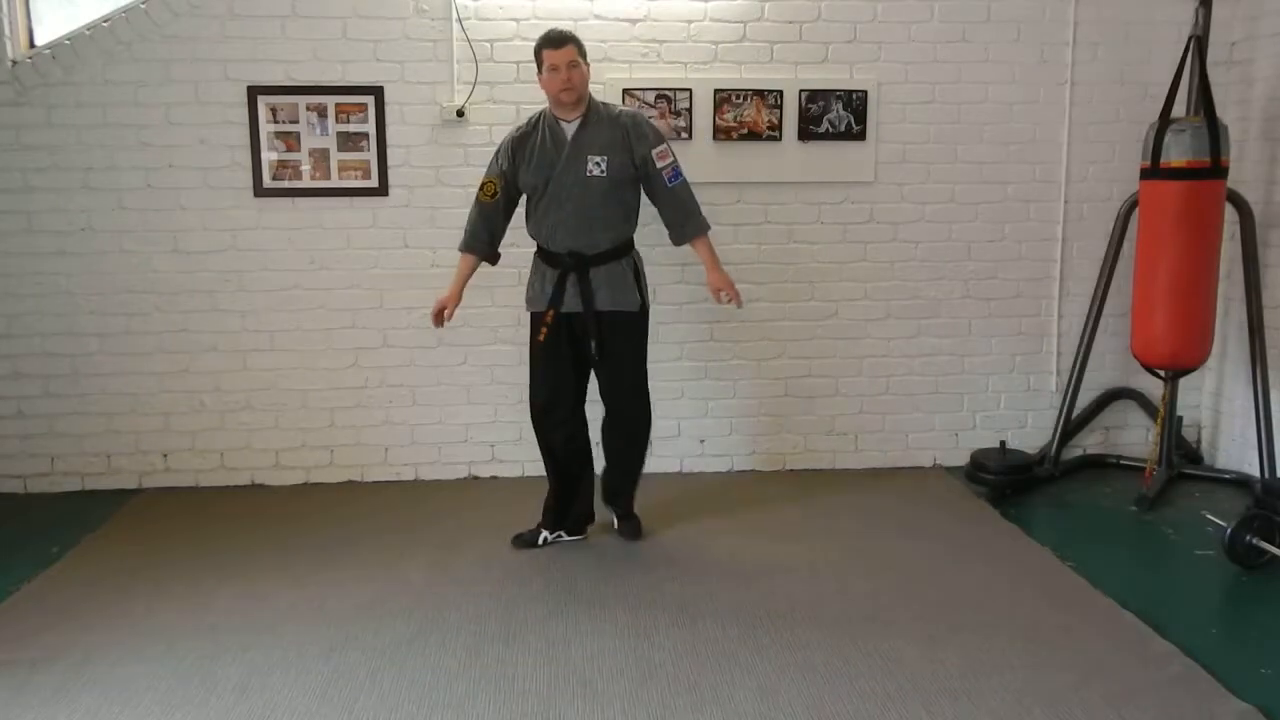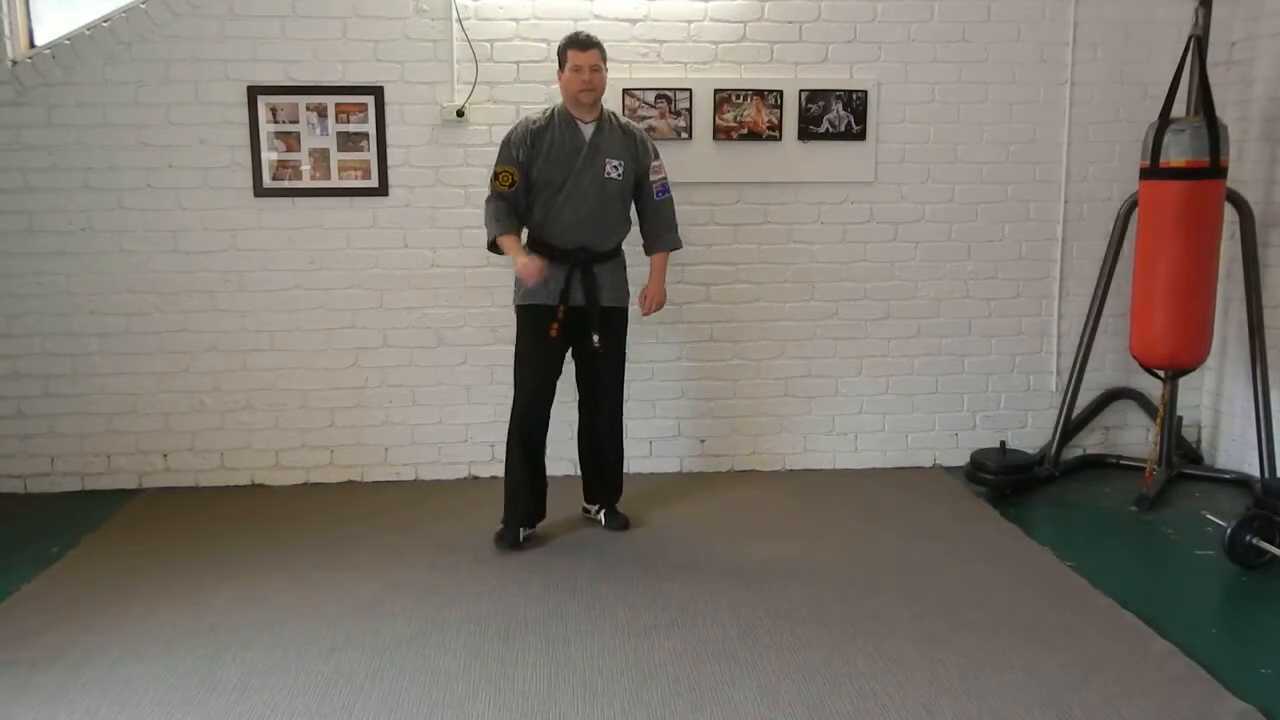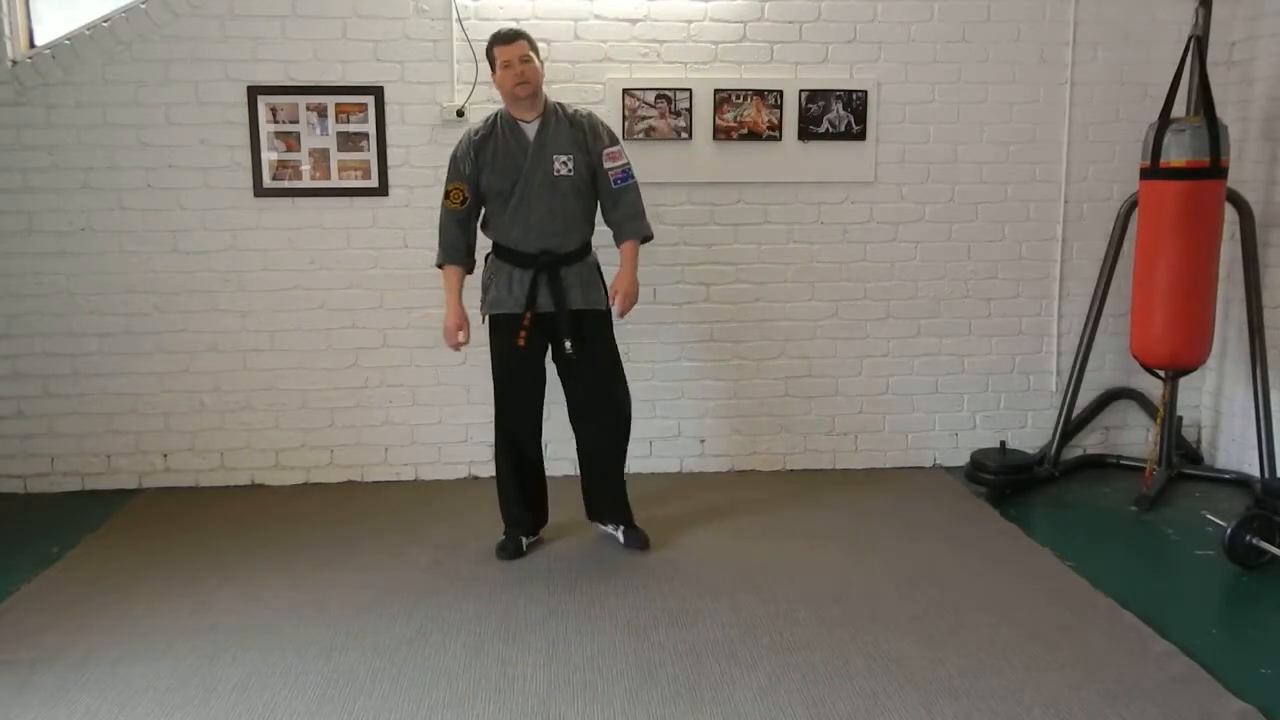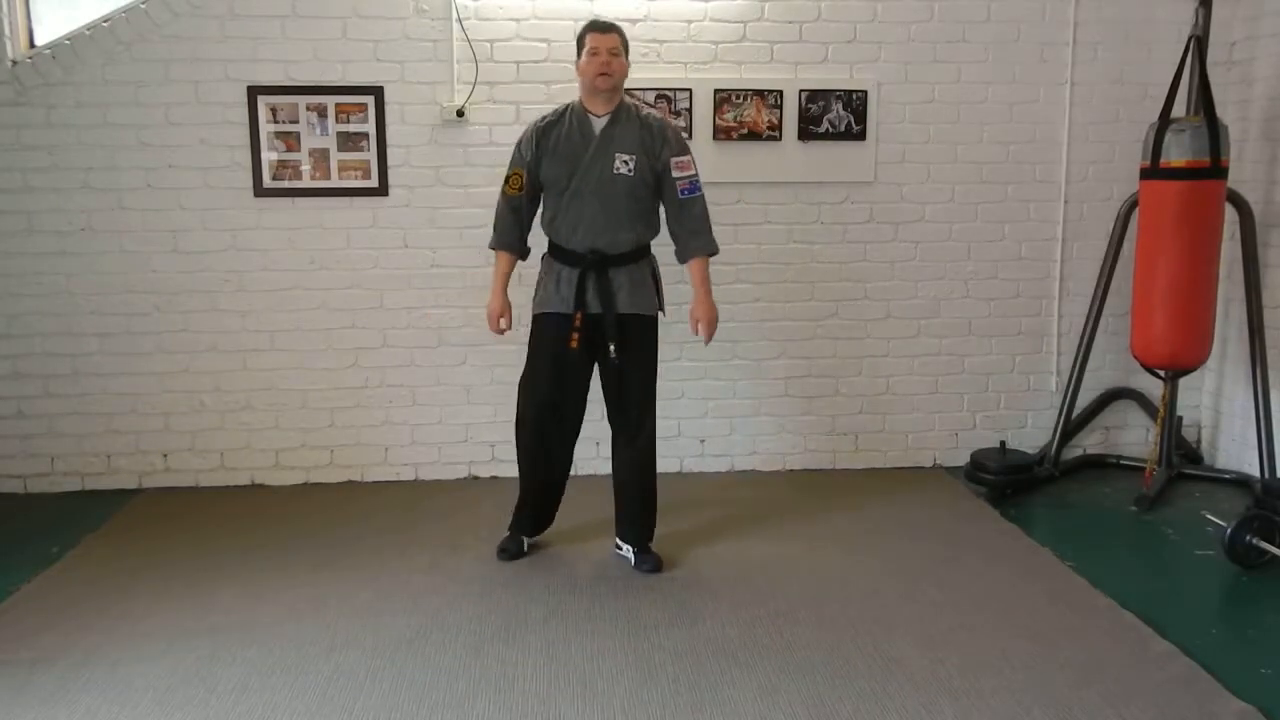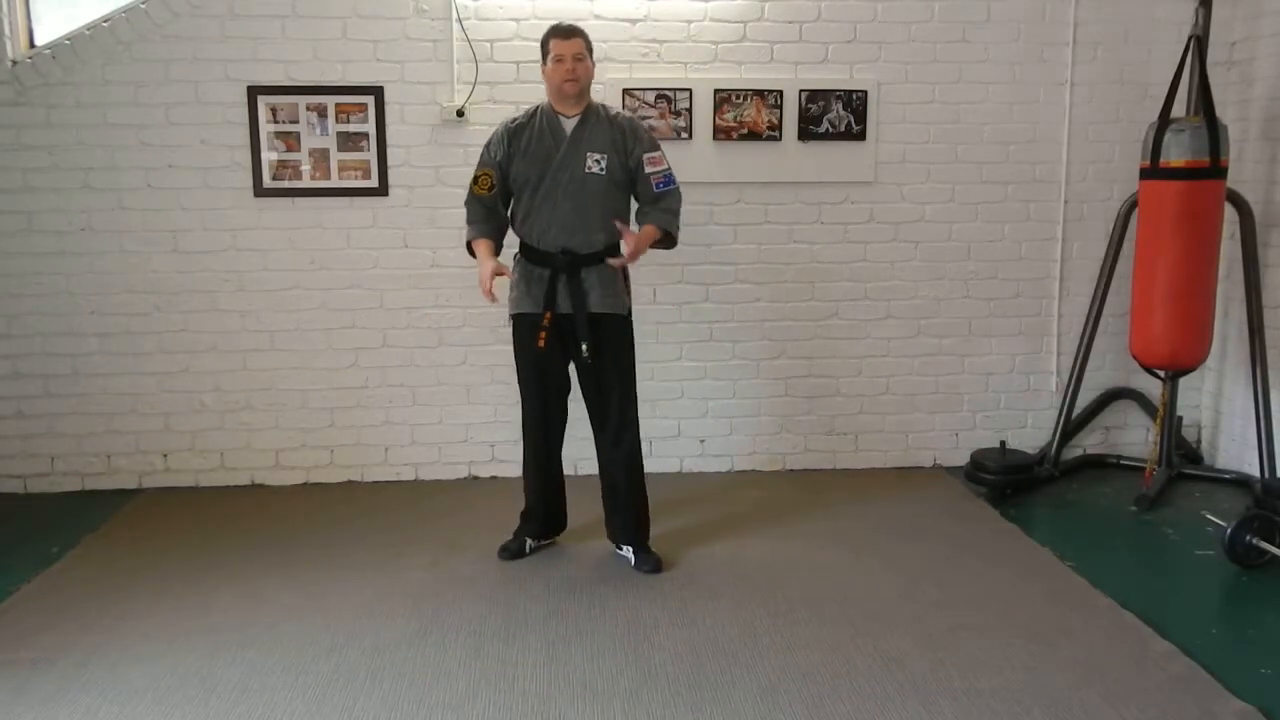
dt=0.7s
person 1, frame 1
left shoulder: (629, 128)
right shoulder: (520, 142)
left elbow: (675, 198)
right elbow: (488, 214)
left wrist: (711, 267)
right wrist: (457, 287)
left hip: (615, 283)
right hip: (552, 286)
left knee: (626, 405)
right knee: (553, 409)
left ankle: (620, 503)
right ankle: (566, 517)
person 1, frame 2
left shoulder: (632, 140)
right shoulder: (528, 135)
left elbow: (656, 212)
right elbow: (499, 204)
left wrist: (657, 277)
right wrist: (518, 255)
left hip: (605, 281)
right hip: (544, 283)
left knee: (603, 398)
right knee: (532, 399)
left ankle: (601, 498)
right ankle: (521, 514)
person 1, frame 3
left shoulder: (587, 130)
right shoulder: (475, 145)
left elbow: (623, 201)
right elbow: (456, 227)
left wrist: (627, 269)
right wrist: (453, 303)
left hip: (580, 283)
right hip: (512, 288)
left knee: (604, 406)
right knee: (516, 414)
left ankle: (611, 512)
right ankle: (523, 523)
person 1, frame 4
left shoulder: (657, 134)
right shoulder: (543, 134)
left elbow: (687, 215)
right elbow: (513, 214)
left wrist: (701, 292)
right wrist: (498, 290)
left hip: (630, 289)
right hip: (561, 288)
left knee: (633, 420)
right knee: (542, 411)
left ankle: (633, 536)
right ankle: (528, 523)
person 1, frame 5
left shoulder: (626, 132)
right shoulder: (512, 135)
left elbow: (663, 199)
right elbow: (482, 204)
left wrist: (643, 237)
right wrist: (486, 255)
left hip: (602, 288)
right hip: (535, 289)
left knee: (615, 416)
right knee: (541, 415)
left ankle: (630, 535)
right ankle: (540, 526)
